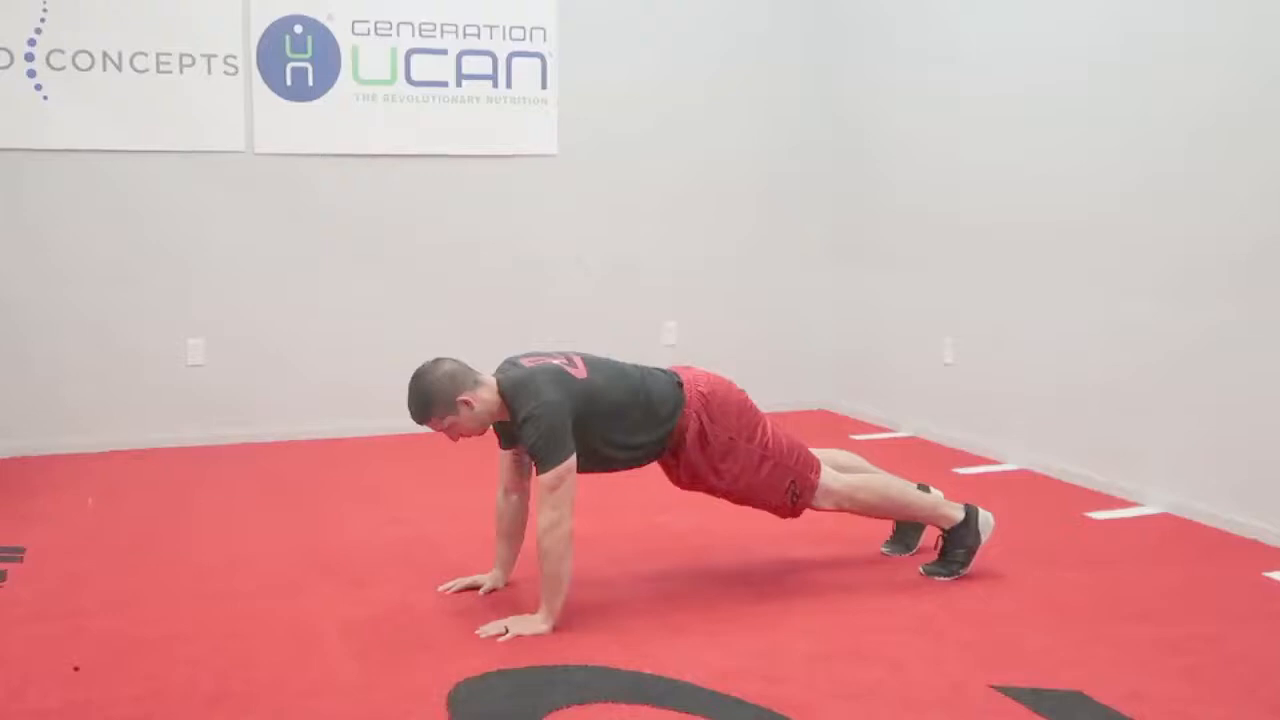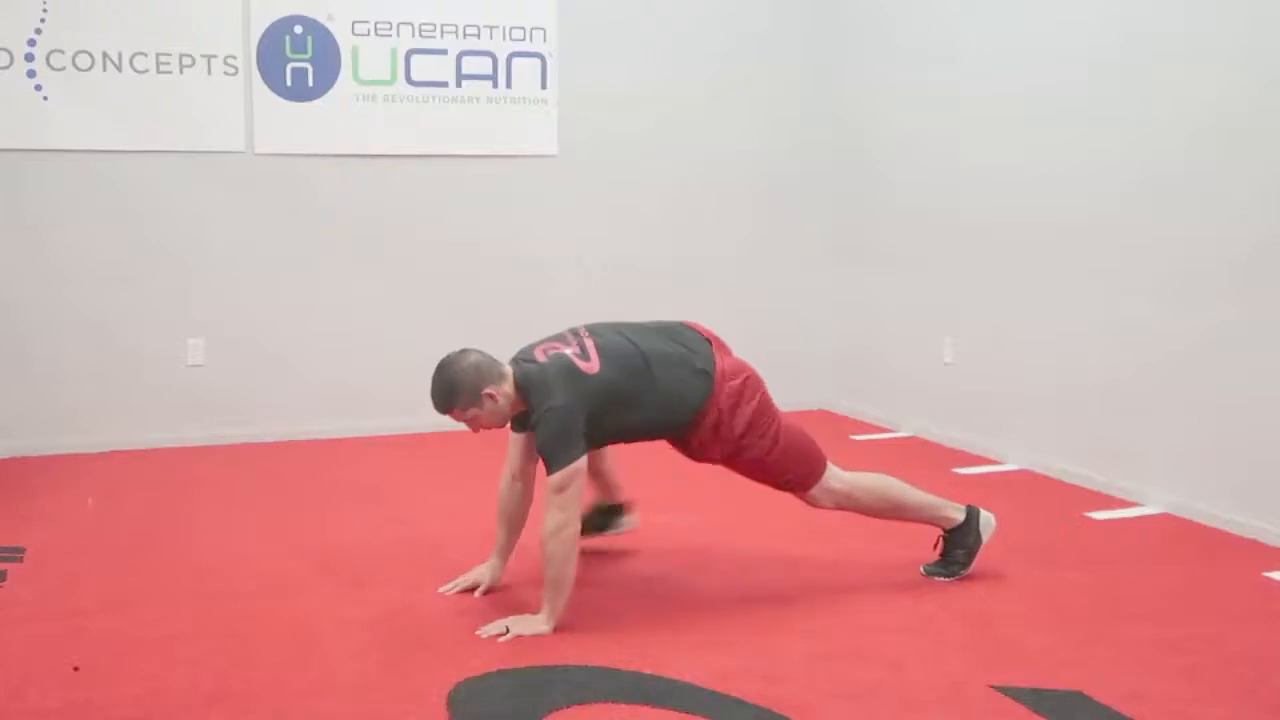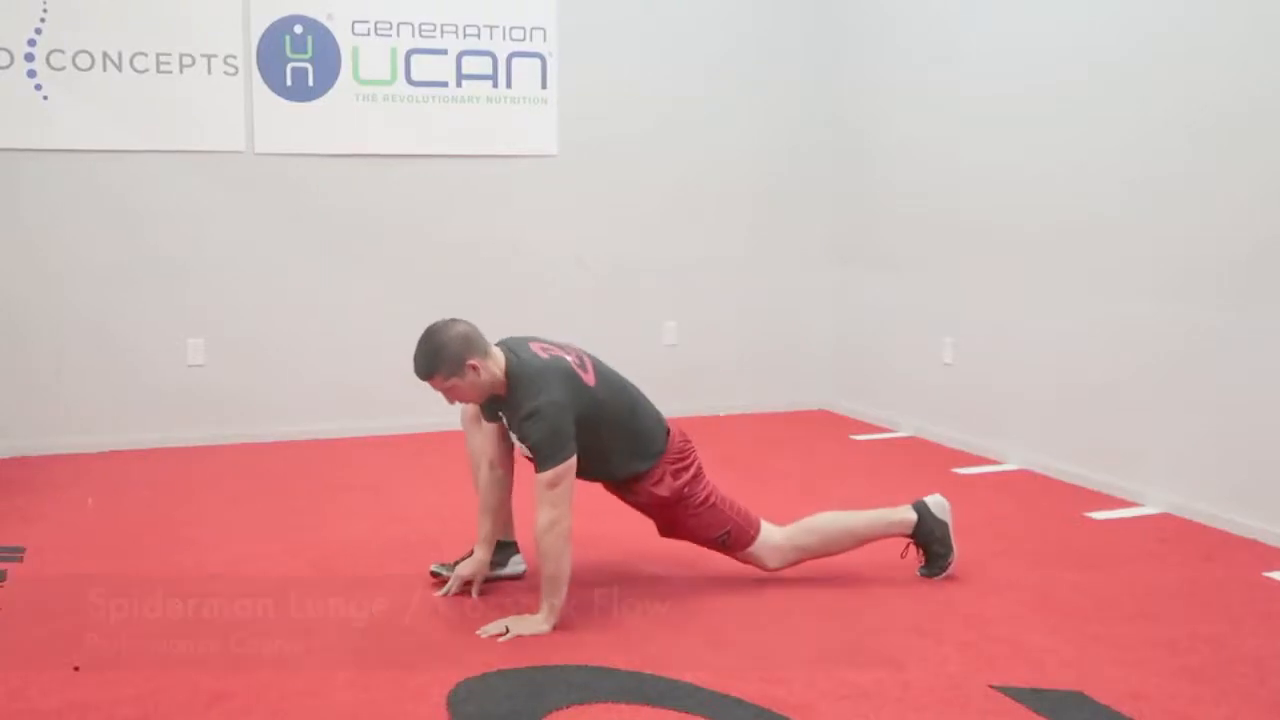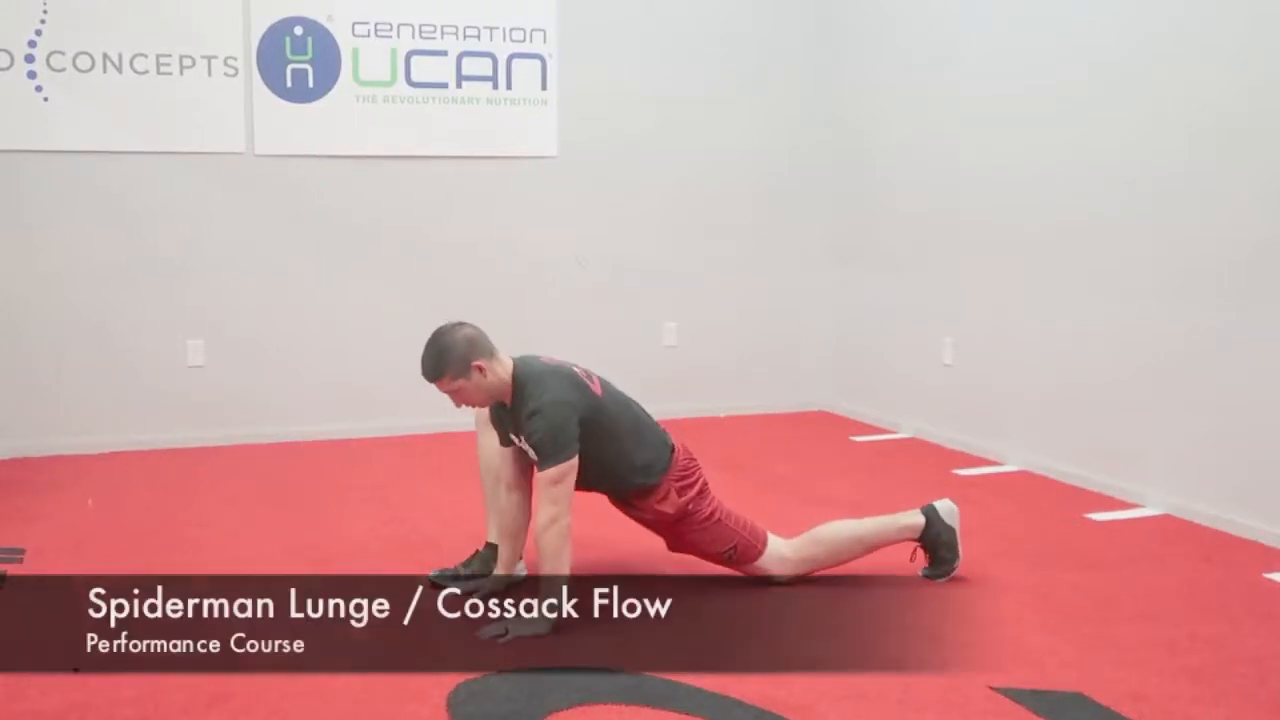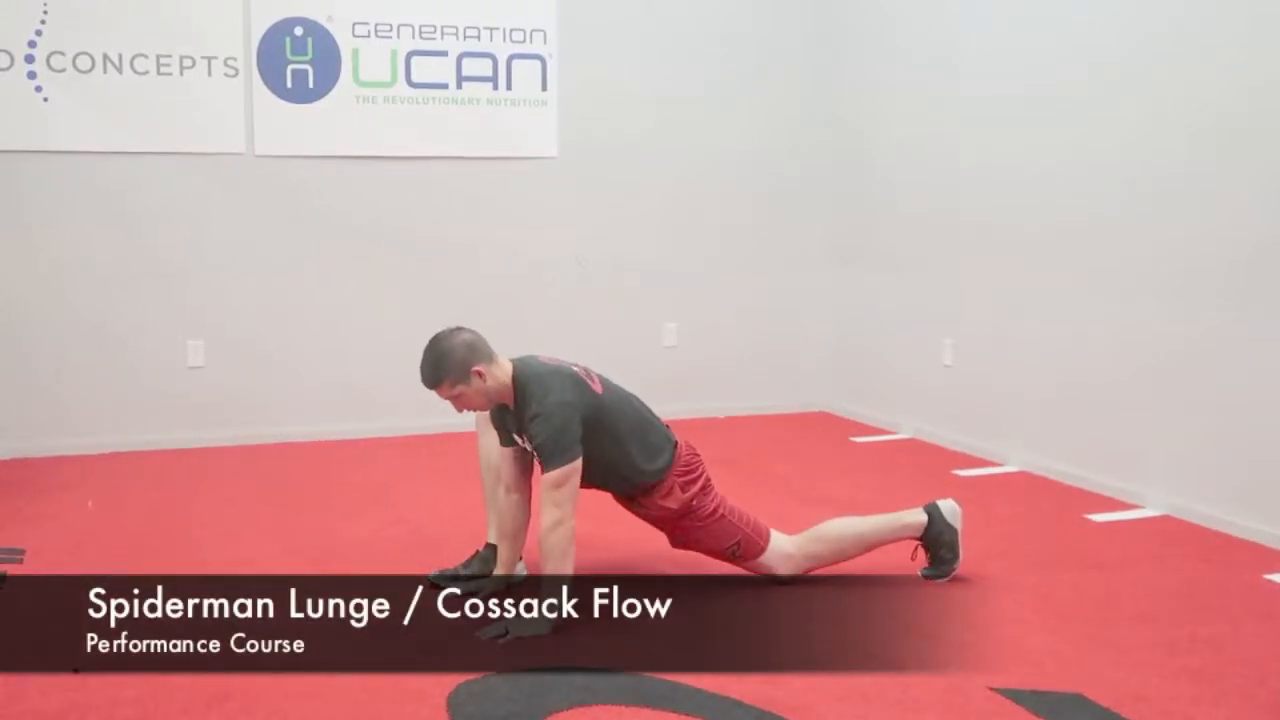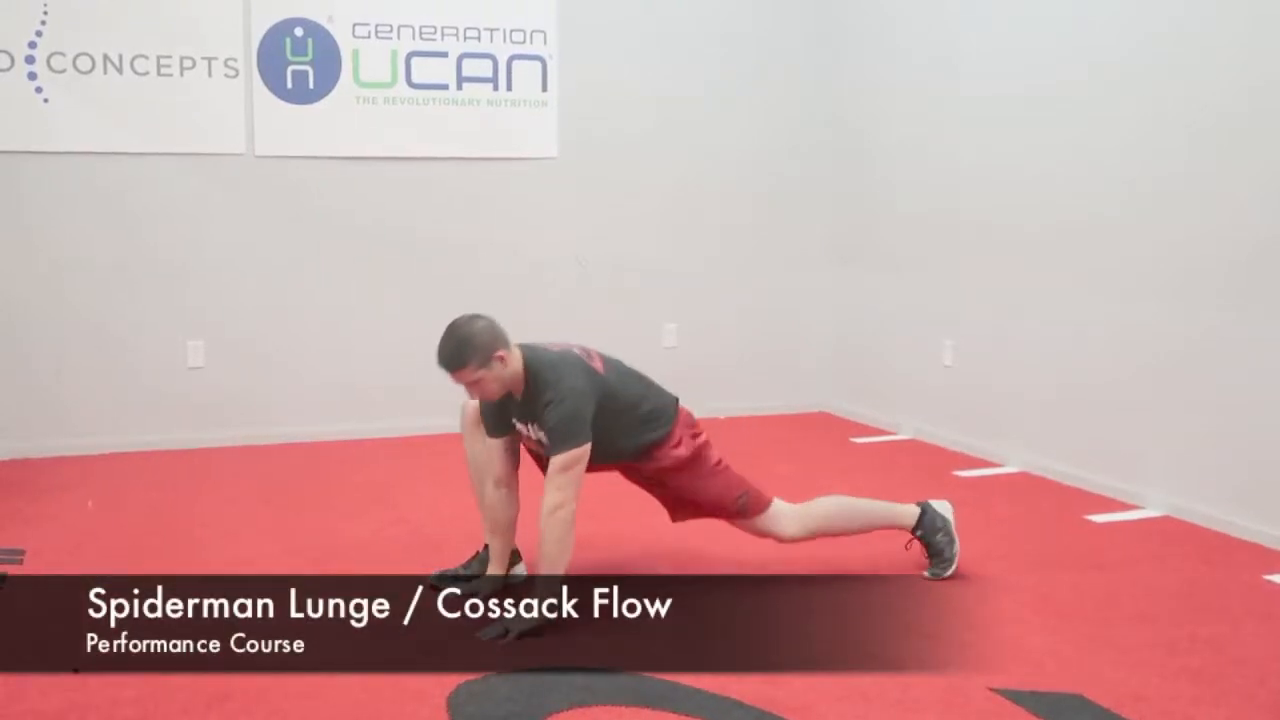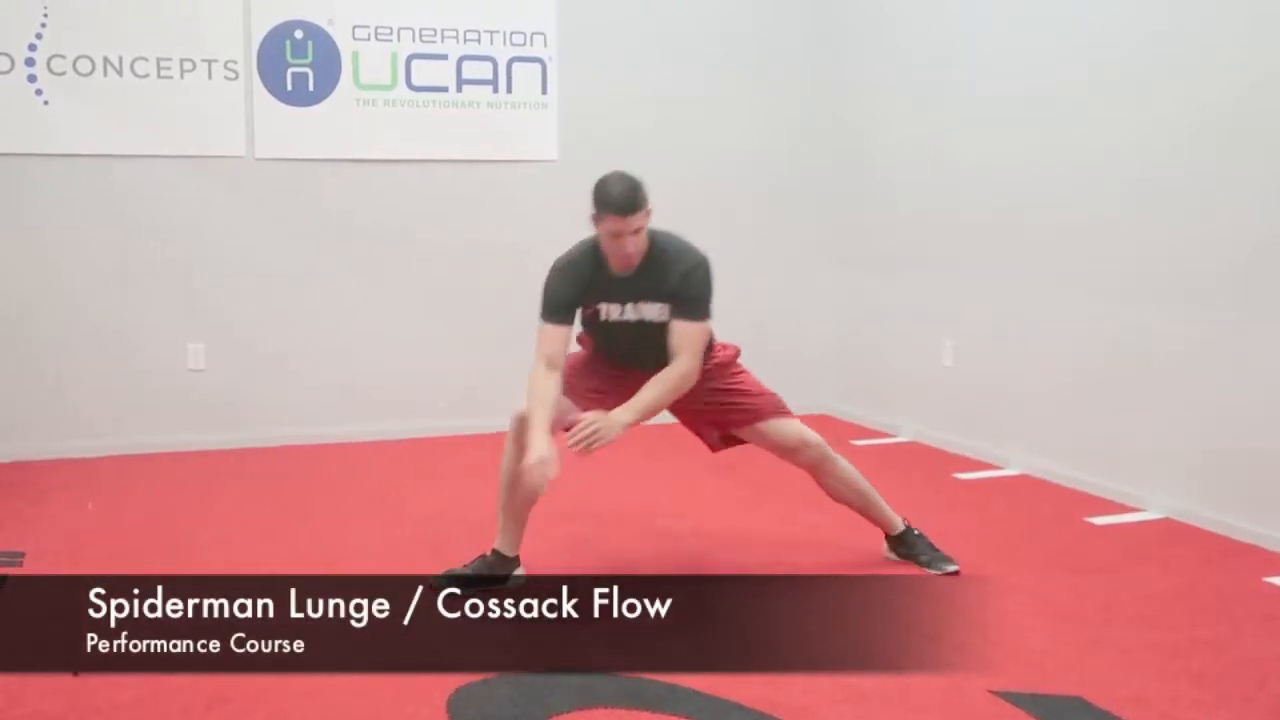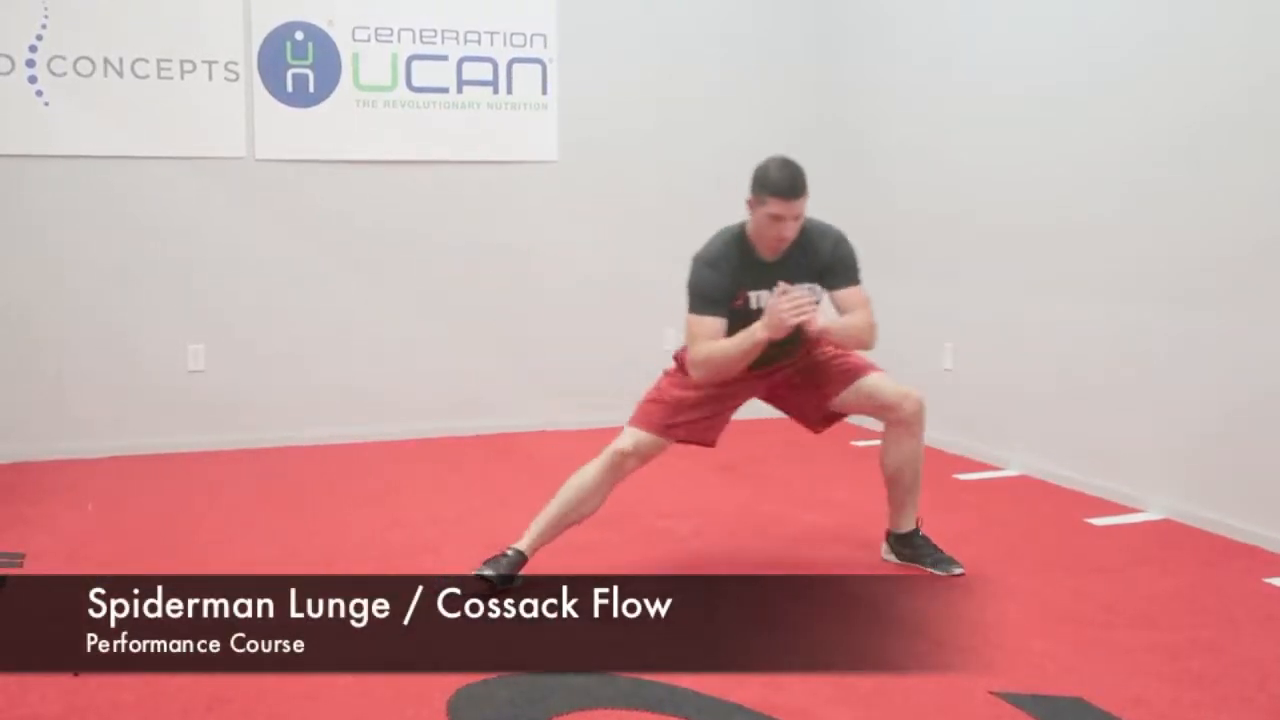
dt=0.4s
person 1, frame 1
left shoulder: (540, 409)
right shoulder: (505, 391)
left elbow: (556, 519)
right elbow: (512, 491)
left wrist: (545, 617)
right wrist: (499, 571)
left hip: (700, 419)
right hip: (678, 413)
left knee: (822, 491)
right knee: (802, 465)
left ankle: (959, 519)
right ankle: (918, 494)
person 1, frame 2
left shoulder: (554, 405)
right shoulder: (522, 376)
left elbow: (560, 518)
right elbow: (517, 476)
left wrist: (547, 617)
right wrist: (495, 563)
left hip: (720, 400)
right hip: (691, 349)
left knee: (826, 491)
left ankle: (960, 520)
right ankle: (613, 507)
person 1, frame 3
left shoulder: (543, 400)
right shoulder: (499, 364)
left elbow: (554, 515)
right elbow: (494, 463)
left wrist: (546, 617)
right wrist: (481, 551)
left hip: (657, 472)
right hip: (619, 449)
left knee: (776, 552)
right knee: (478, 422)
left ankle: (919, 517)
right ankle: (501, 552)
person 1, frame 4
left shoulder: (547, 406)
right shoulder: (506, 386)
left elbow: (554, 518)
right elbow: (515, 487)
left wrist: (546, 616)
right wrist: (501, 572)
left hip: (662, 489)
right hip: (623, 469)
left knee: (785, 562)
right knee: (487, 433)
left ankle: (926, 521)
right ankle: (494, 556)
person 1, frame 5
left shoulder: (549, 406)
right shoulder: (508, 390)
left elbow: (557, 520)
right elbow: (512, 488)
right wrist: (500, 576)
left hip: (665, 484)
right hip: (629, 467)
left knee: (787, 558)
right knee: (488, 438)
left ankle: (928, 520)
right ankle: (491, 556)
person 1, frame 6
left shoulder: (562, 388)
right shoulder: (499, 389)
left elbow: (560, 503)
right elbow: (500, 482)
right wrist: (498, 573)
left hip: (662, 445)
right hip: (611, 443)
left knee: (785, 523)
right knee: (473, 424)
left ankle: (921, 517)
right ankle: (491, 557)
person 1, frame 7
left shoulder: (686, 264)
right shoulder: (569, 271)
left elbow: (686, 366)
right elbow: (547, 368)
left wrist: (621, 419)
right wrist: (541, 438)
left hip: (697, 366)
right hip: (611, 363)
left knee: (803, 445)
right knee: (525, 423)
left ankle: (901, 535)
right ankle: (504, 558)
person 1, frame 8
left shoulder: (829, 246)
right shoulder: (715, 261)
left elbow: (863, 331)
right elbow: (700, 365)
left wrist: (817, 322)
right wrist: (766, 328)
left hip: (800, 356)
right hip: (717, 363)
left knee: (906, 406)
right knee: (624, 452)
left ankle: (904, 536)
right ankle: (519, 554)
